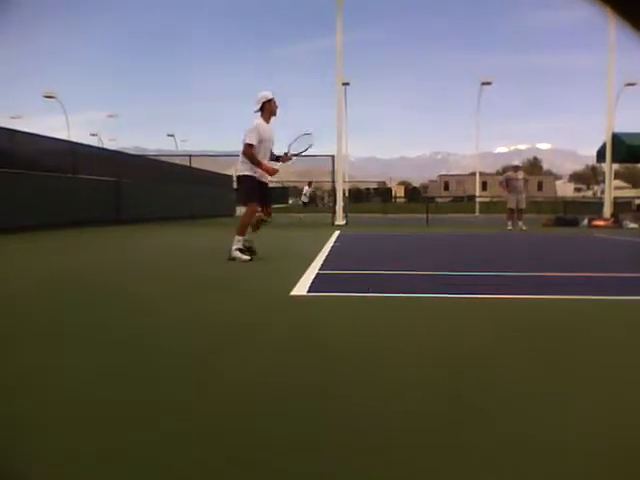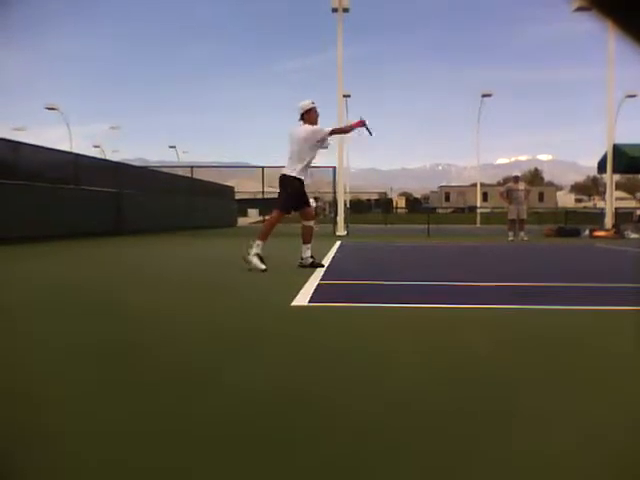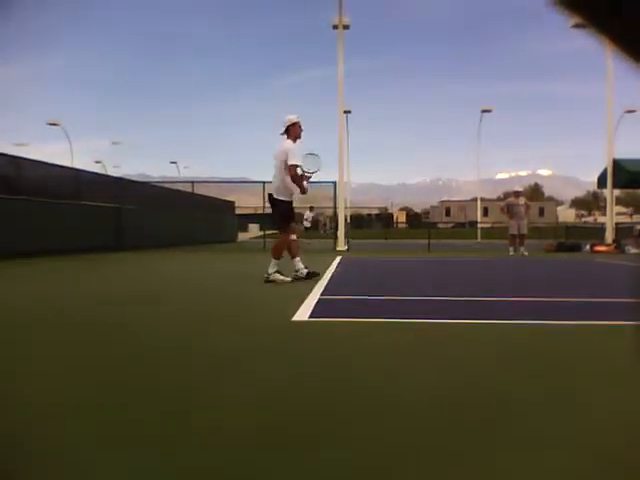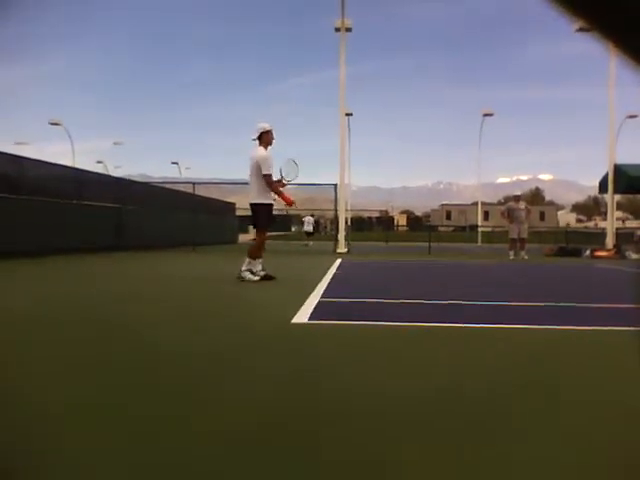
dt=1s
person 1, frame 1
left shoulder: (269, 128)
right shoulder: (257, 125)
right elbow: (246, 151)
left wrist: (279, 158)
right wrist: (265, 167)
left hip: (260, 176)
right hip: (247, 174)
left knee: (267, 212)
right knee: (252, 209)
left ankle: (244, 240)
right ankle: (235, 248)
person 1, frame 2
left shoulder: (296, 132)
right shoulder: (313, 131)
right elbow: (338, 131)
left wrist: (320, 143)
right wrist: (358, 124)
left hip: (295, 179)
right hip: (291, 179)
left knee: (308, 215)
right knee: (278, 215)
left ankle: (306, 257)
right ankle: (254, 252)
person 1, frame 3
left shoulder: (283, 147)
right shoulder: (291, 148)
right elbow: (292, 173)
left wrist: (300, 178)
right wrist: (302, 187)
left hip: (282, 196)
right hip: (280, 197)
left knee: (290, 232)
right knee: (284, 234)
left ankle: (299, 269)
right ankle: (272, 272)
person 1, frame 4
left shoulder: (257, 154)
right shoulder: (263, 155)
right elbow: (268, 182)
left wrist: (276, 183)
right wrist: (285, 197)
left hip: (260, 200)
right hip: (262, 201)
left knee: (261, 236)
right knee: (261, 236)
left ankle: (258, 270)
right ankle: (245, 269)
